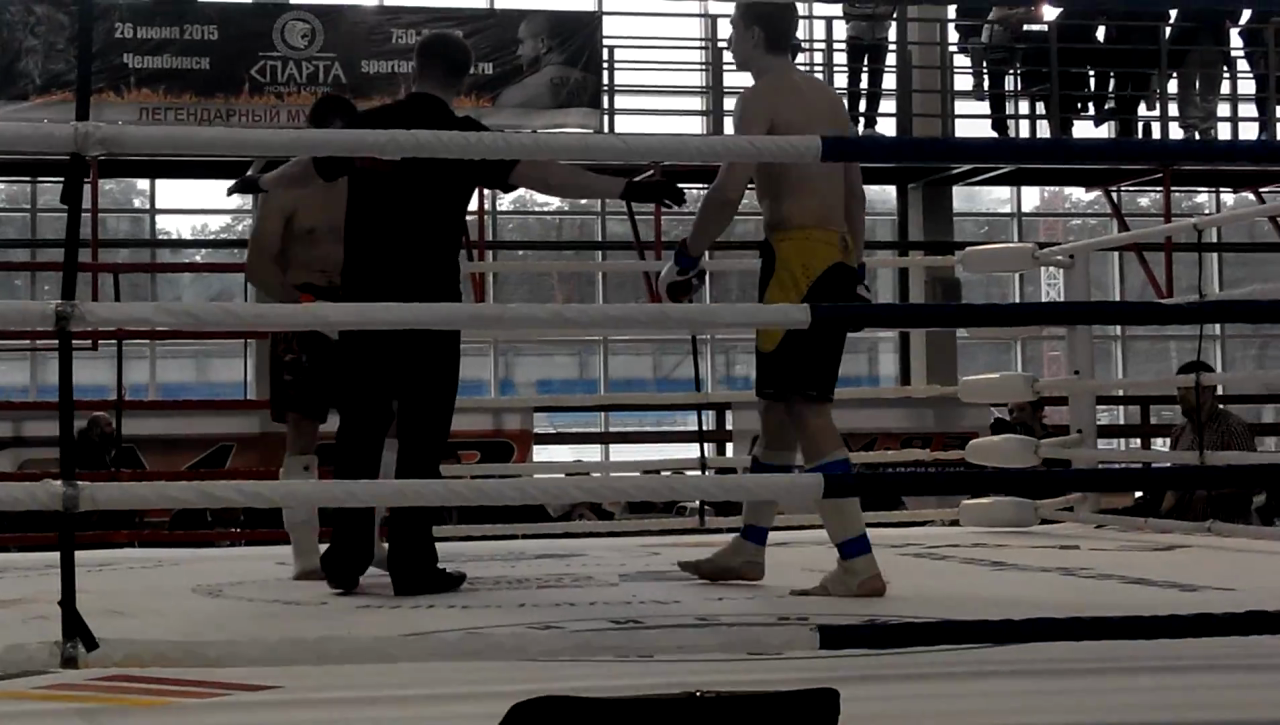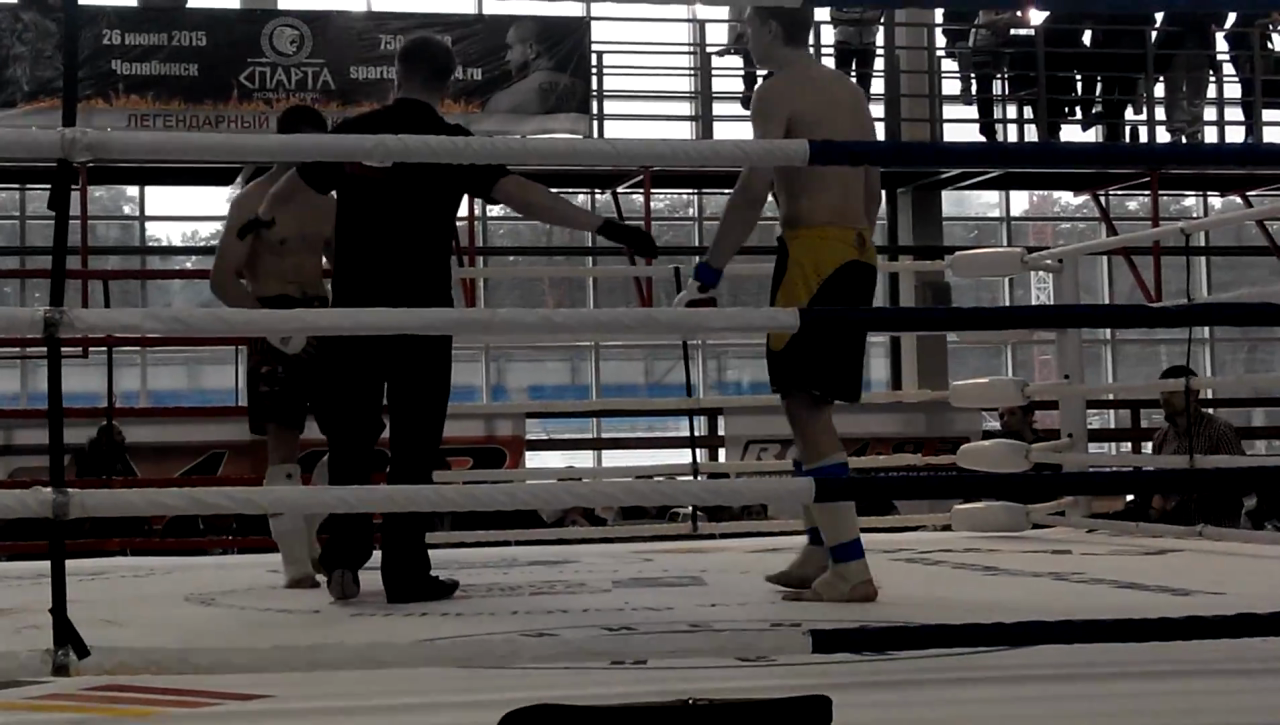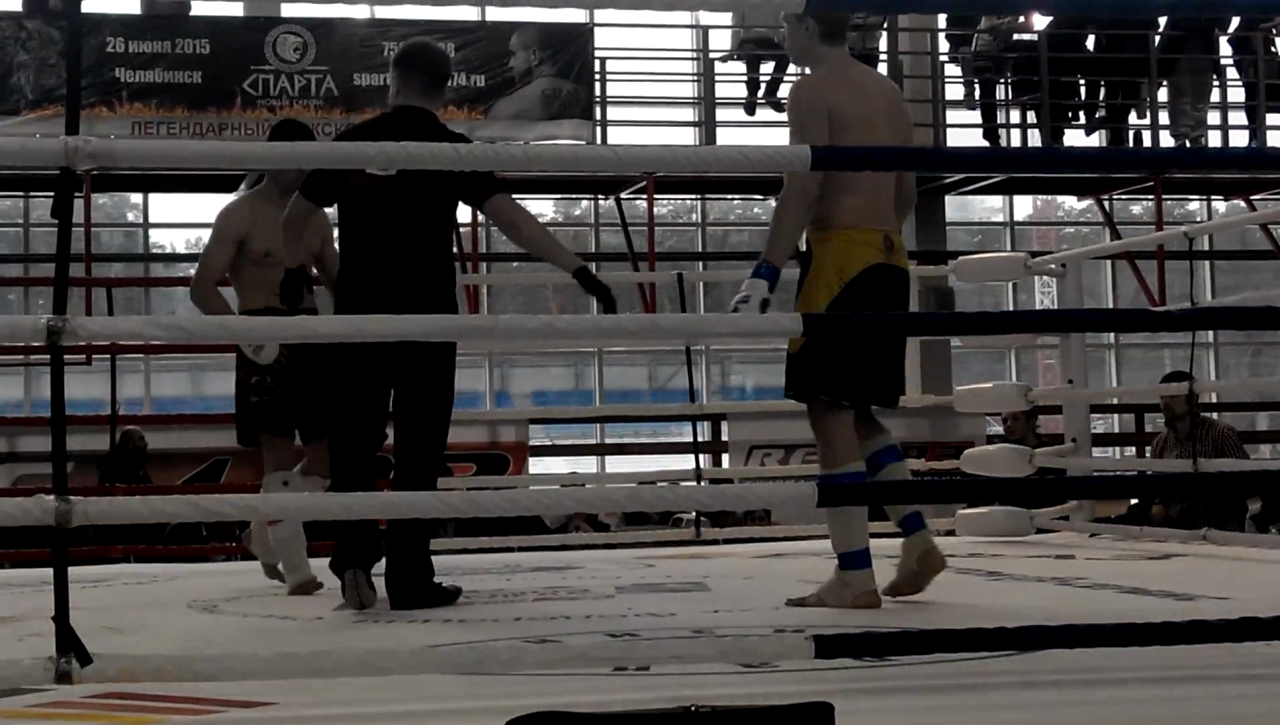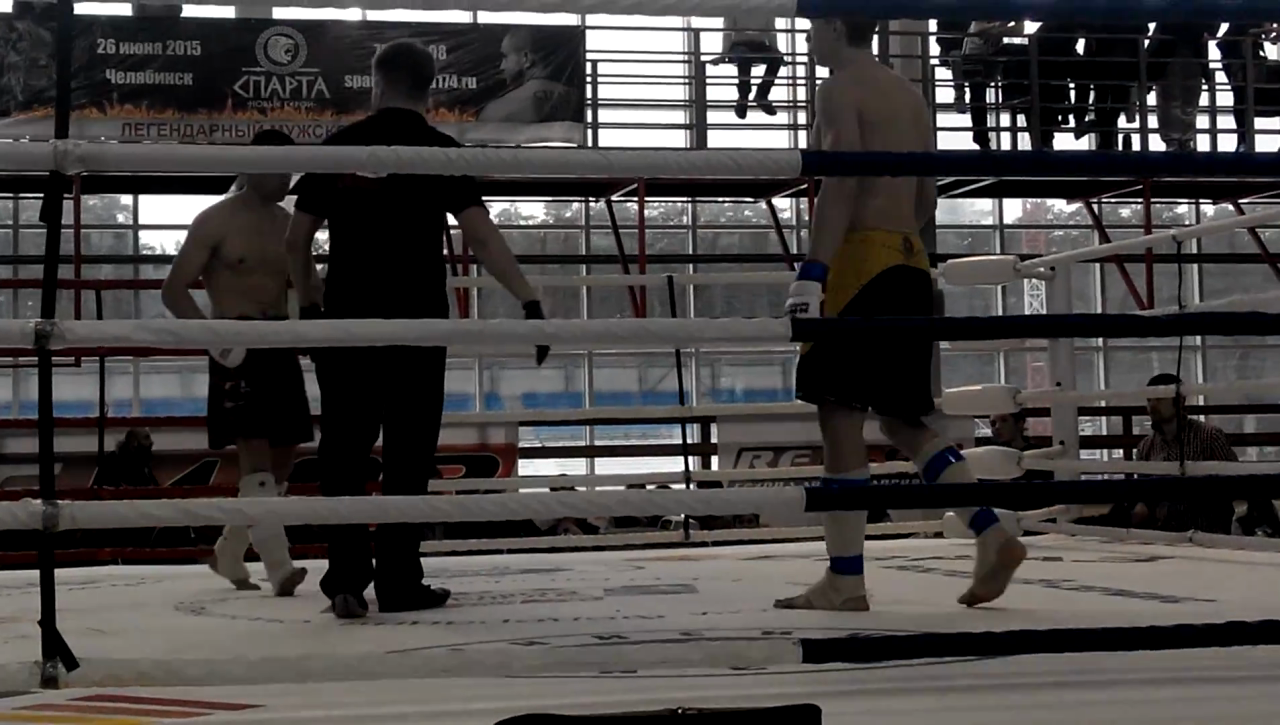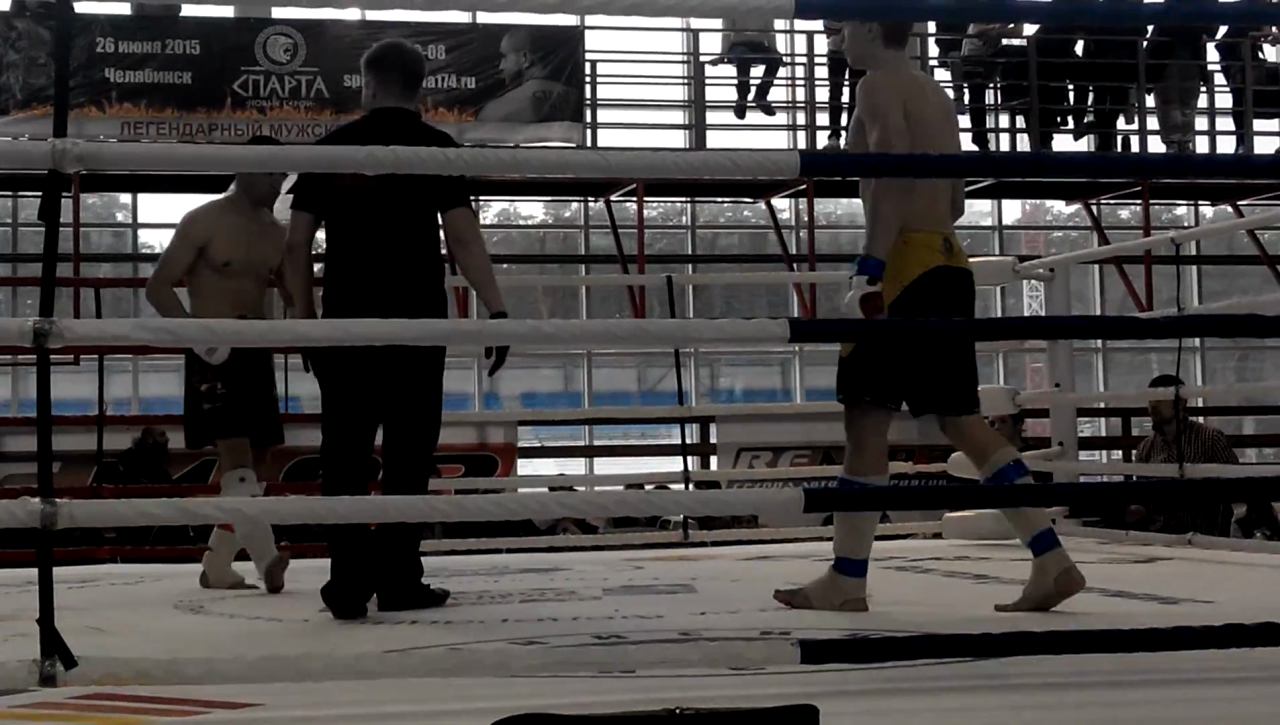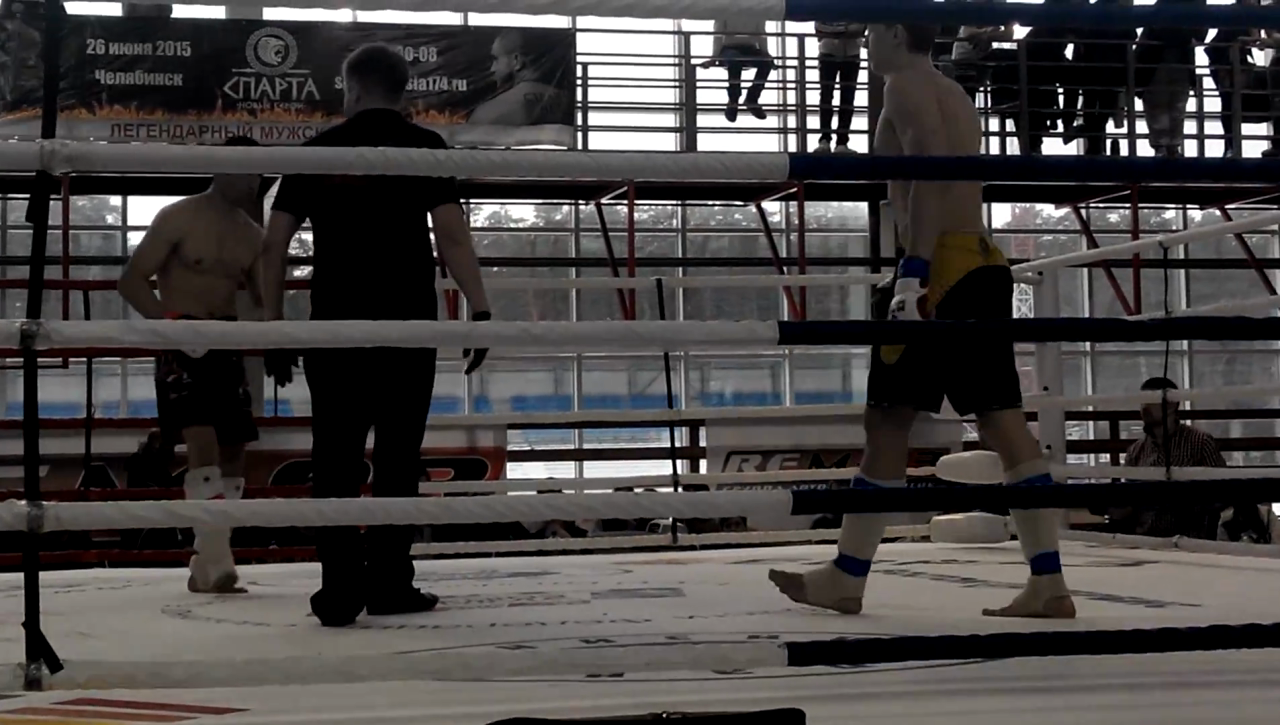
dt=0.1s
person 1, frame 1
left shoulder: (760, 96)
right shoulder: (827, 95)
left elbow: (731, 188)
left wrist: (683, 261)
right wrist: (849, 278)
left hip: (799, 255)
right hip: (841, 256)
left knee: (797, 408)
right knee: (782, 405)
left ankle: (857, 563)
right ankle: (747, 550)
person 1, frame 2
left shoulder: (778, 90)
right shoulder: (848, 90)
left elbow: (753, 188)
left wrist: (705, 275)
left hip: (812, 252)
right hip: (856, 253)
left knee: (807, 409)
right knee: (809, 407)
left ankle: (850, 568)
right ankle: (821, 551)
person 1, frame 3
left shoulder: (815, 88)
right shoulder: (887, 91)
left elbow: (801, 189)
left wrist: (762, 275)
left hip: (840, 259)
right hip: (889, 263)
left knee: (829, 414)
right knee: (852, 413)
left ankle: (853, 576)
right ankle: (917, 541)
person 1, frame 4
left shoulder: (839, 88)
right shoulder: (908, 93)
left elbow: (839, 186)
left wrist: (811, 276)
left hip: (860, 261)
right hip: (907, 260)
left knee: (839, 413)
right knee: (900, 417)
left ankle: (844, 579)
right ankle: (994, 536)
person 1, frame 5
left shoulder: (877, 88)
right shoulder: (934, 96)
left elbow: (892, 181)
left wrist: (868, 274)
left hip: (907, 272)
right hip: (944, 265)
left knee: (865, 416)
right knee: (961, 420)
left ankle: (846, 579)
right ankle: (1054, 559)
person 1, frame 6
left shoulder: (905, 90)
right shoulder: (957, 97)
left elbow: (933, 181)
left wrist: (912, 275)
left hip: (941, 268)
right hip: (982, 267)
left knee: (888, 421)
right knee: (1000, 420)
left ankle: (845, 577)
right ankle: (1048, 581)
person 2, frame 1
left shoulder: (365, 125)
right shoulder: (460, 134)
left elbow: (305, 170)
right elbow: (534, 172)
left wrist: (260, 183)
right wrist: (625, 189)
left hip: (363, 302)
right hip: (429, 305)
left knee: (360, 430)
right knee: (421, 438)
left ankle: (346, 555)
right ankle: (412, 565)
person 2, frame 2
left shoulder: (351, 132)
right shoulder: (448, 142)
left elbow: (293, 188)
right elbow: (517, 192)
left wrist: (263, 216)
right wrist: (604, 225)
left hip: (353, 311)
right hip: (419, 312)
left knee: (350, 435)
right knee: (414, 445)
left ankle: (343, 551)
right ankle: (405, 572)
person 2, frame 3
left shoulder: (352, 140)
right shoulder: (450, 149)
left elbow: (293, 220)
right elbow: (508, 216)
left wrist: (295, 269)
right wrist: (578, 271)
left hip: (356, 319)
right hip: (424, 320)
left knee: (356, 443)
right knee: (419, 452)
left ankle: (355, 550)
right ankle: (411, 579)
person 2, frame 4
left shoulder: (338, 145)
right shoulder: (438, 150)
left elbow: (296, 238)
right elbow: (479, 231)
left wrist: (311, 303)
right wrist: (530, 301)
left hip: (346, 320)
right hip: (416, 322)
left knee: (345, 451)
right knee: (407, 454)
left ankle: (350, 570)
right ankle: (398, 580)
person 2, frame 5
left shoulder: (333, 145)
right shoulder: (434, 146)
left elbow: (296, 242)
right elbow: (463, 235)
left wrist: (306, 318)
right wrist: (497, 311)
left hip: (345, 321)
right hip: (415, 322)
left knee: (345, 454)
right knee: (408, 455)
left ankle: (352, 580)
right ankle: (398, 579)
person 2, frame 6
left shoulder: (318, 149)
right shoulder: (423, 145)
left elbow: (273, 245)
right elbow: (452, 233)
left wrist: (274, 328)
right wrist: (480, 311)
left hip: (334, 322)
right hip: (406, 321)
left knee: (337, 459)
right knee: (399, 457)
left ankle: (342, 588)
right ankle: (388, 583)
person 3, frame 1
left shoulder: (355, 191)
right shoulder: (284, 190)
right elbow: (259, 265)
right wrist: (306, 303)
right knee: (302, 433)
right ankle: (305, 556)
person 3, frame 2
left shoulder: (326, 203)
right shoulder: (252, 200)
right elbow: (223, 278)
right hip: (274, 329)
right knee: (285, 441)
left ankle: (305, 533)
right ankle: (296, 564)
person 3, frame 3
left shoulder: (316, 219)
right shoulder: (238, 214)
left elbow: (334, 278)
right elbow: (202, 287)
left hip: (308, 335)
right hip: (262, 343)
left knee: (325, 449)
right knee: (278, 449)
left ankle: (262, 535)
right ankle: (297, 568)
person 3, frame 4
left shoulder: (289, 227)
right shoulder: (215, 221)
right elbow: (174, 289)
left hip: (280, 345)
right hip: (232, 348)
left knee: (280, 459)
right knee: (255, 456)
left ankle: (228, 554)
right ankle: (279, 567)
person 3, frame 5
left shoulder: (278, 234)
right shoulder: (202, 221)
left elbow: (290, 294)
right elbow: (158, 286)
left hip: (256, 347)
right hip: (212, 349)
left knee: (255, 460)
right knee: (235, 453)
left ankle: (218, 564)
right ankle: (265, 558)
person 3, frame 6
left shoulder: (252, 235)
right shoulder: (177, 218)
left elbow: (261, 298)
right elbow: (130, 281)
right wrist: (171, 321)
left hip: (225, 346)
right hip: (181, 346)
left knee: (231, 455)
right knee: (204, 446)
left ankle: (208, 566)
right ankle: (211, 563)
